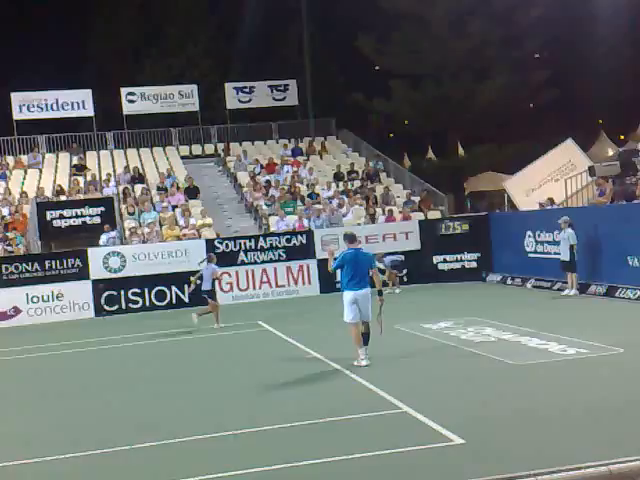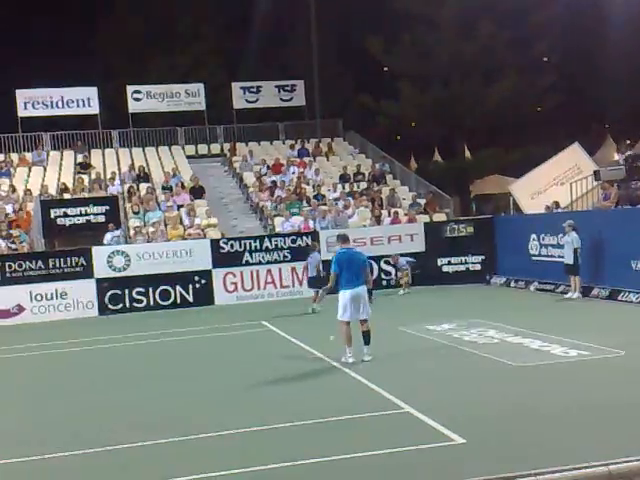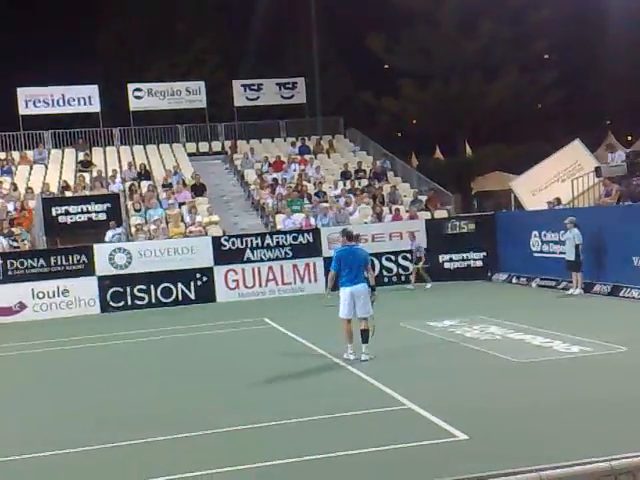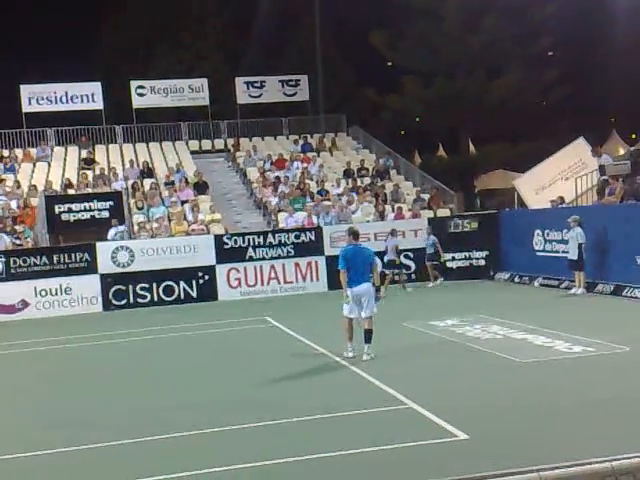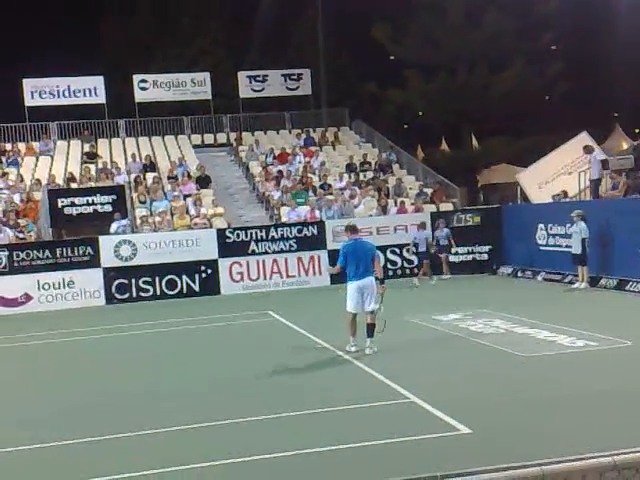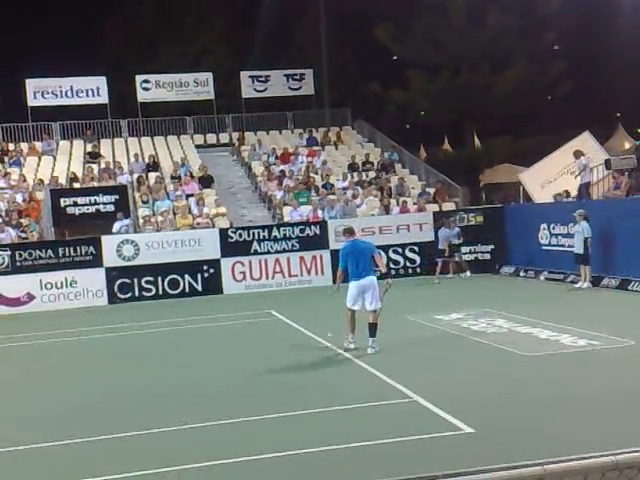
dt=0.4s
person 1, frame 1
left shoulder: (345, 255)
right shoulder: (368, 255)
left elbow: (331, 269)
right elbow: (375, 274)
left wrist: (330, 257)
right wrist: (380, 292)
left hip: (350, 293)
right hip: (364, 291)
left knee: (354, 325)
right knee: (365, 322)
left ankle: (362, 357)
right ankle: (364, 354)
person 1, frame 2
left shoulder: (338, 255)
right shoulder: (361, 255)
left elbow: (334, 275)
right elbow: (368, 275)
left wrist: (329, 286)
left hip: (346, 292)
right hip: (361, 289)
left knee: (345, 323)
right knee: (364, 321)
left ankle: (349, 355)
right ankle: (367, 353)
person 1, frame 3
left shoulder: (339, 253)
right shoulder: (363, 252)
left elbow: (333, 273)
right elbow: (370, 272)
left wrist: (329, 288)
right wrist: (373, 288)
left hip: (346, 289)
right hip: (362, 287)
left knee: (347, 320)
right knee: (364, 319)
left ankle: (350, 352)
right ankle: (365, 351)
person 1, frame 4
left shoulder: (344, 252)
right shoulder: (369, 252)
left elbow: (343, 273)
right elbow: (375, 272)
left wrist: (345, 291)
right wrist: (377, 289)
left hip: (352, 289)
right hip: (366, 287)
left knee: (348, 319)
right knee: (367, 318)
left ankle: (350, 349)
right ankle: (367, 351)
person 1, frame 5
left shoulder: (345, 247)
right shoulder: (370, 246)
left elbow: (339, 268)
right elbow: (377, 265)
left wrist: (332, 270)
right wrist: (381, 281)
left hip: (354, 283)
right hip: (369, 281)
left knee: (352, 314)
right knee: (371, 312)
left ankle: (353, 344)
right ankle: (369, 345)
person 1, frame 6
left shoulder: (345, 249)
right shoulder: (369, 245)
left elbow: (341, 270)
right elbow: (379, 260)
left wrist: (337, 285)
right wrist: (385, 275)
left hip: (355, 282)
right hip: (370, 280)
left knee: (351, 311)
right knee: (373, 311)
left ankle: (351, 341)
right ankle: (372, 344)
